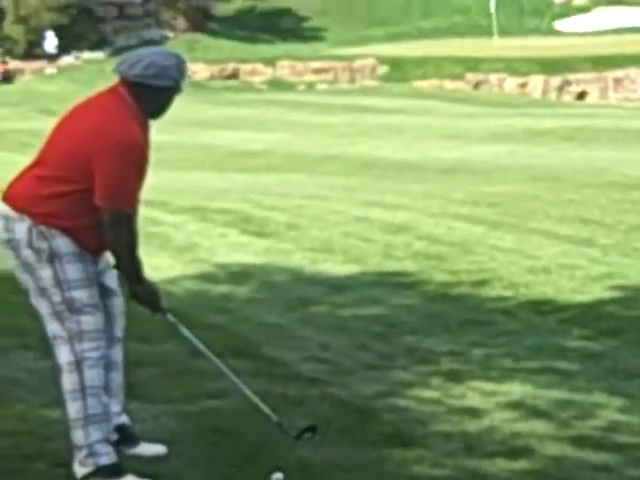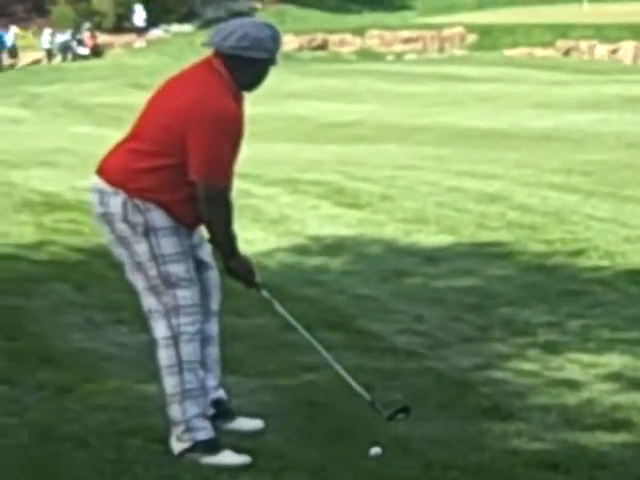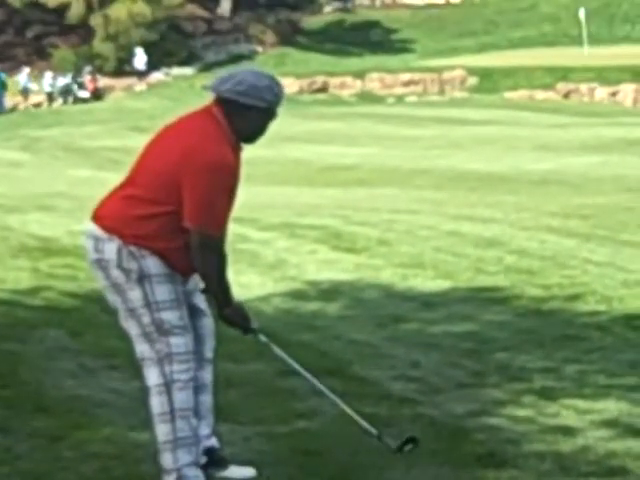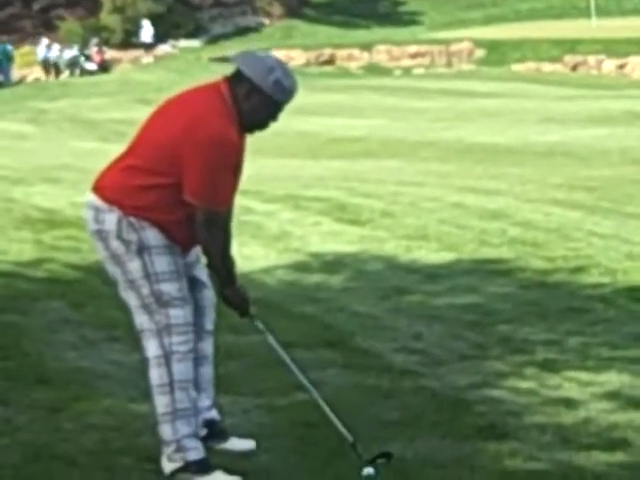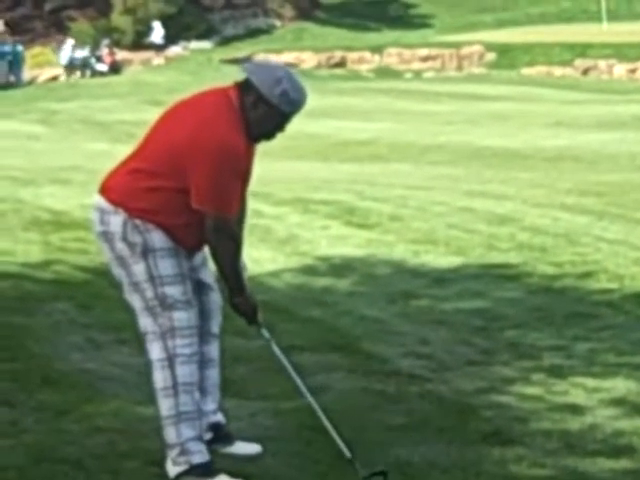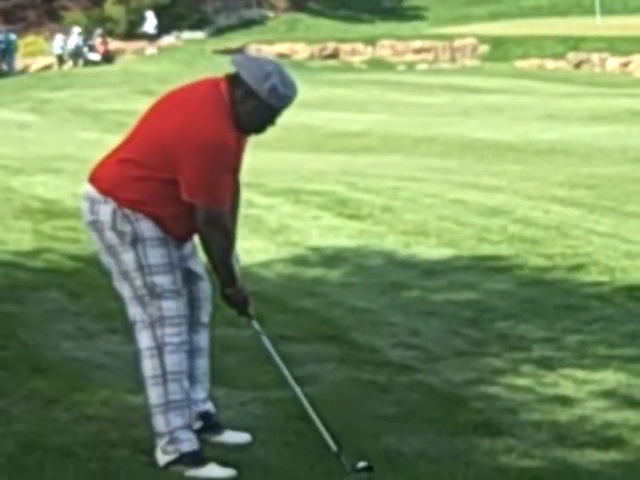
dt=0.4s
person 1, frame 1
left shoulder: (115, 106)
right shoulder: (121, 134)
right elbow: (116, 222)
left wrist: (126, 271)
right wrist: (136, 279)
left hip: (68, 229)
right hip: (40, 231)
left knee: (108, 325)
right knee: (82, 341)
left ankle: (112, 428)
person 1, frame 2
left shoulder: (209, 77)
right shoulder: (217, 108)
right elbow: (212, 195)
right wrist: (231, 255)
left hip: (160, 201)
right hip: (133, 204)
left knee: (203, 299)
right knee: (178, 316)
left ankle: (209, 403)
right ankle: (190, 434)
person 1, frame 3
left shoulder: (209, 126)
right shoulder: (213, 156)
left elbow: (202, 238)
right elbow: (205, 244)
left wrist: (214, 294)
right wrist: (225, 302)
left hip: (157, 248)
right hip: (128, 251)
left knee: (198, 346)
right knee: (172, 363)
person 1, frame 4
left shoulder: (217, 103)
right shoulder: (214, 131)
left elbow: (215, 208)
right elbow: (210, 220)
left wrist: (223, 267)
right wrist: (228, 282)
left hip: (158, 220)
right hip: (128, 221)
left knee: (199, 316)
right knee: (172, 334)
left ankle: (201, 422)
person 1, frame 5
left shoulder: (229, 109)
right shoulder: (221, 139)
left elbow: (234, 202)
right elbow: (219, 229)
left wrist: (236, 268)
right wrist: (239, 291)
left hip: (166, 223)
right hip: (133, 223)
left knee: (205, 318)
right knee: (175, 336)
left ankle: (207, 426)
person 1, frame 6
left shoulder: (222, 100)
right shoulder: (209, 132)
left elbow: (229, 188)
right elbow: (211, 220)
left wrist: (230, 253)
right wrist: (231, 283)
left hip: (157, 211)
right hip: (123, 212)
left knee: (195, 305)
right knee: (164, 324)
left ankle: (196, 414)
